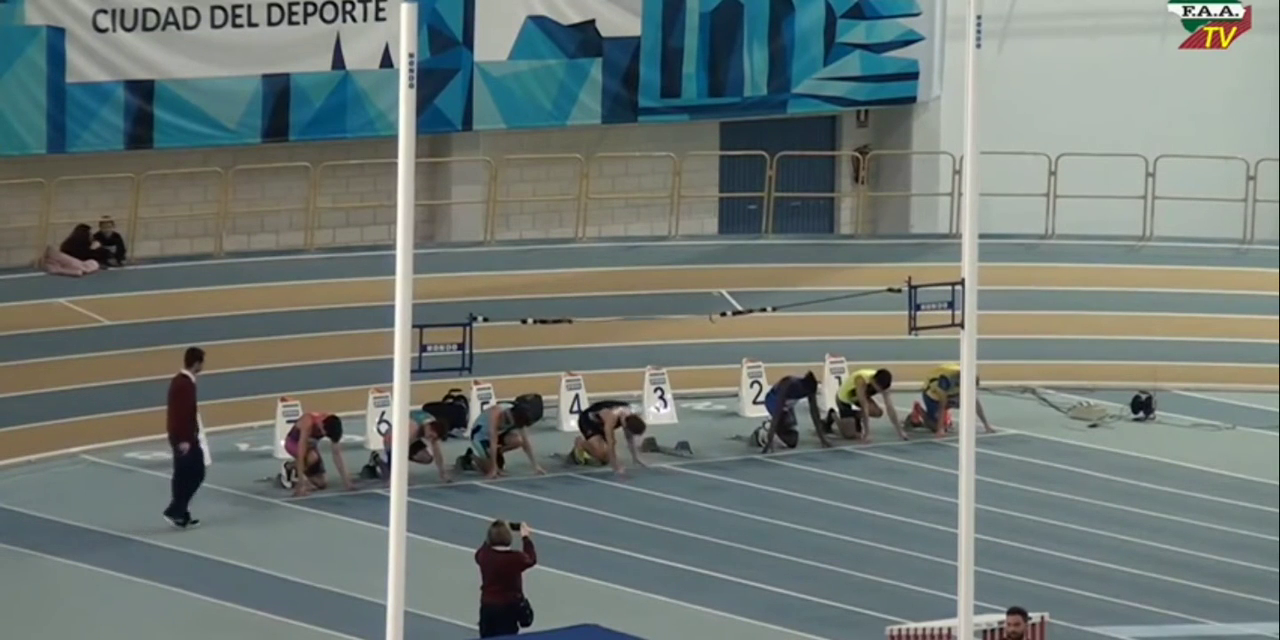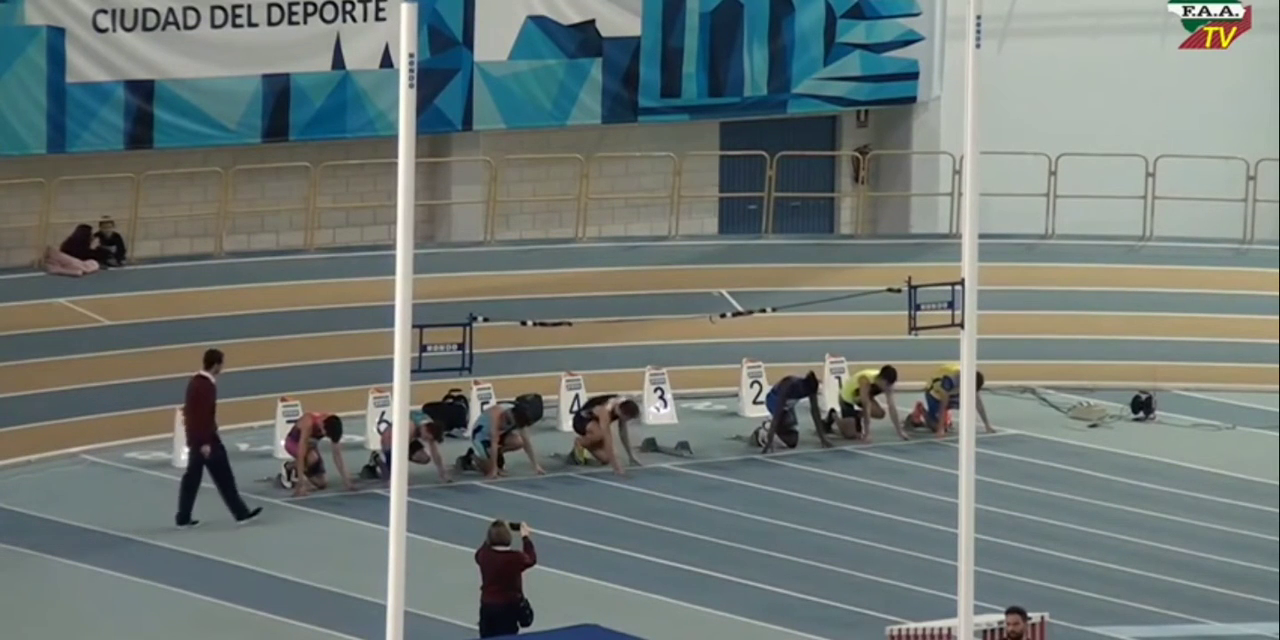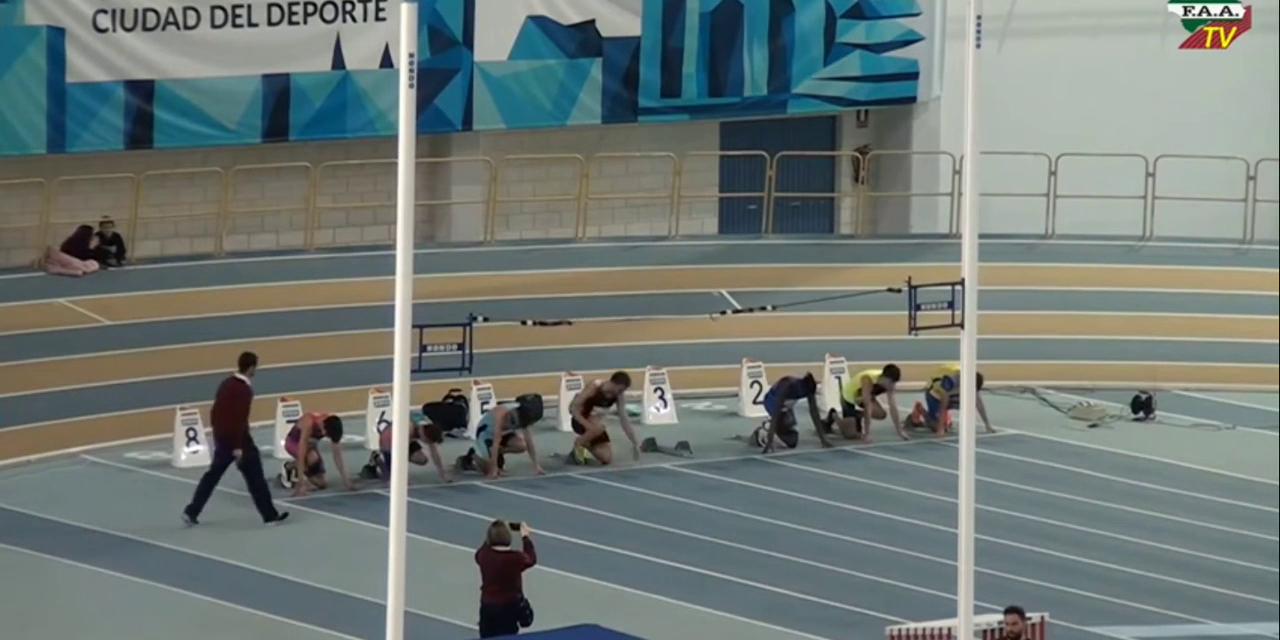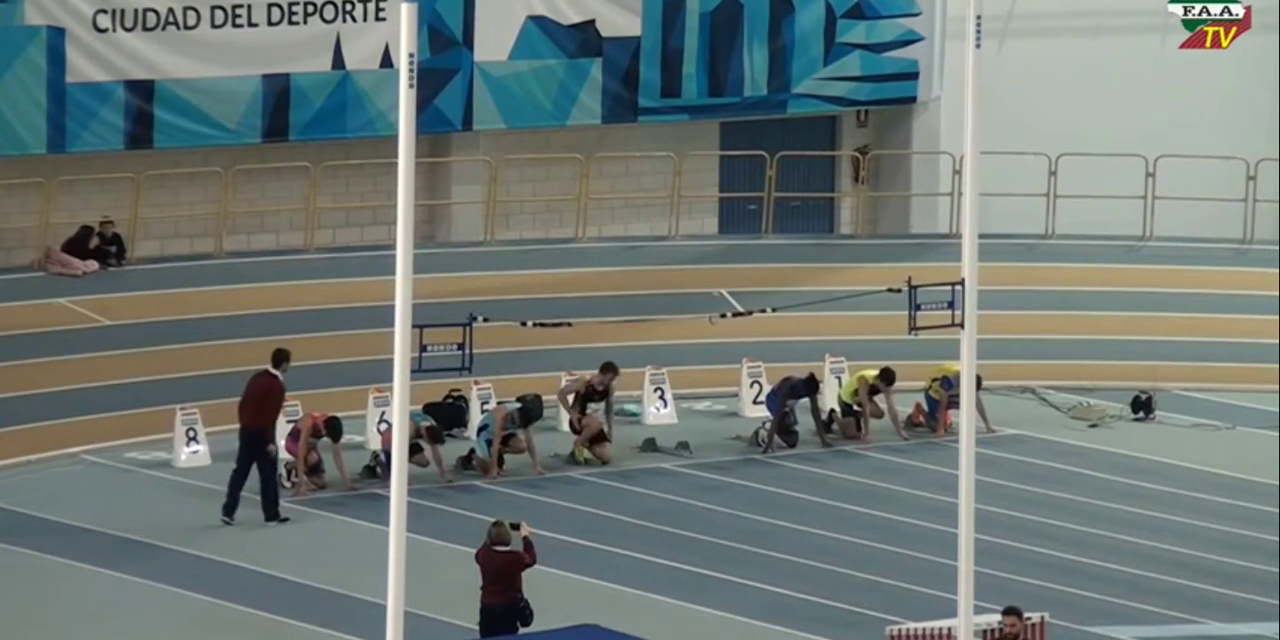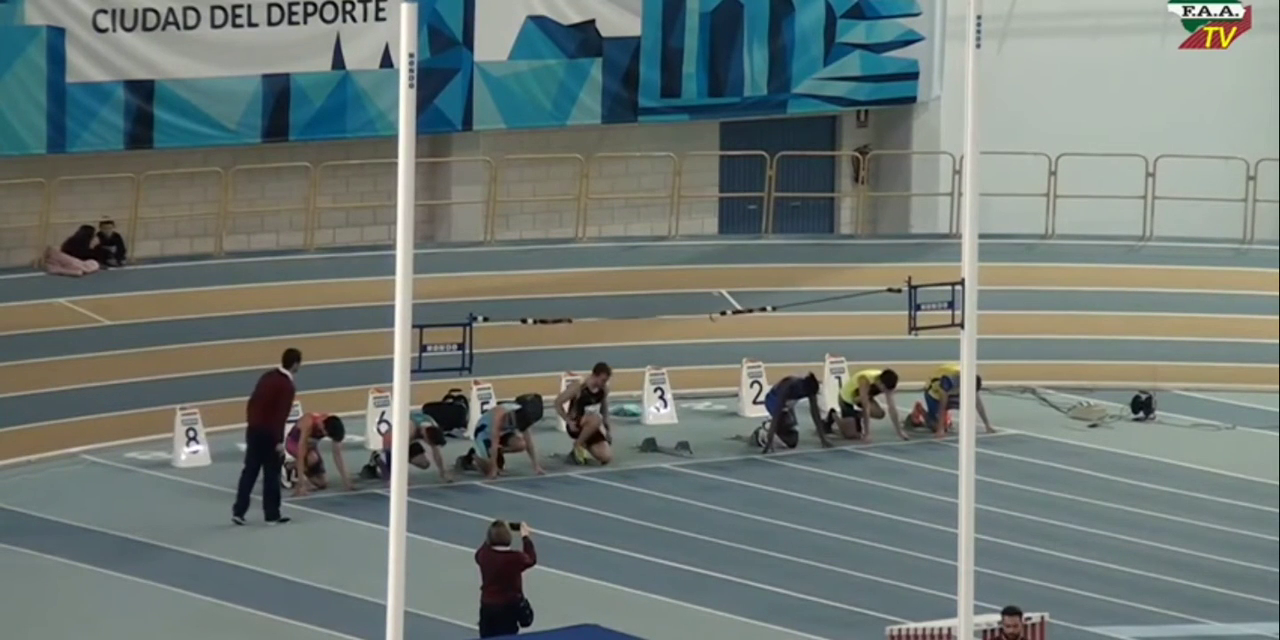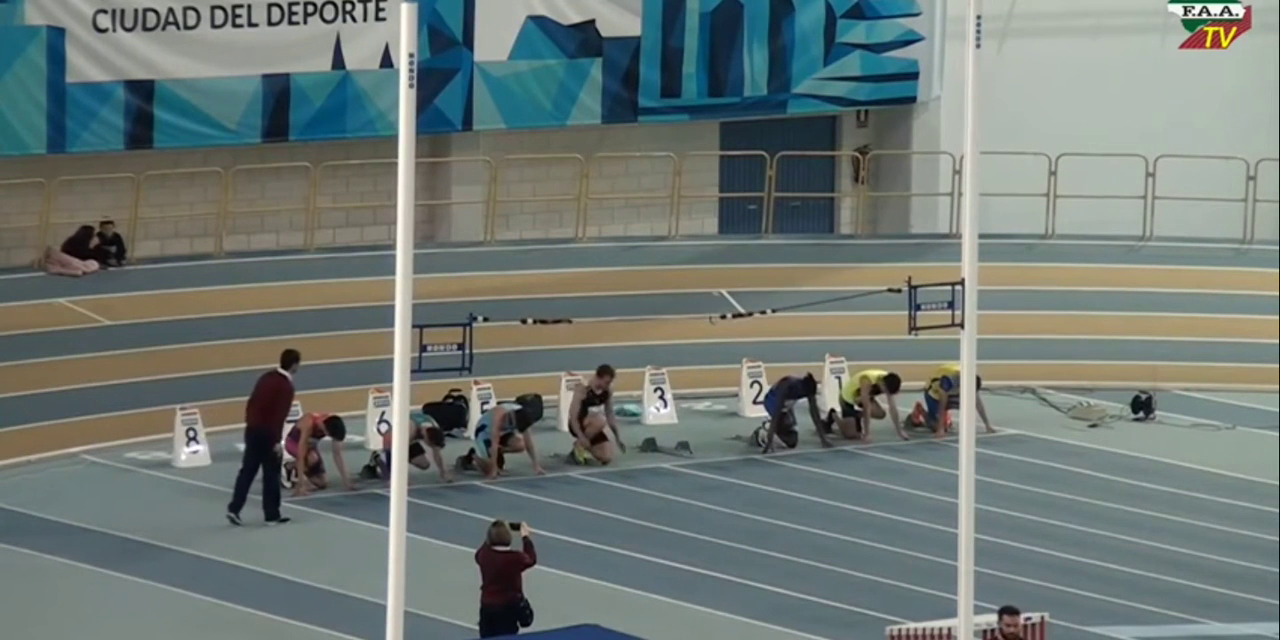
dt=0.3s
person 1, frame 1
left shoulder: (179, 380)
right shoulder: (185, 384)
right elbow: (182, 413)
right wrist: (184, 439)
left hip: (180, 435)
right hip: (184, 437)
left knee: (182, 476)
right knee: (195, 474)
left ankle: (180, 516)
right ankle: (174, 512)
person 1, frame 2
left shoulder: (195, 382)
right shoulder: (207, 386)
right elbow: (204, 416)
right wrist: (205, 442)
left hip: (194, 436)
right hip: (206, 438)
left knee: (192, 477)
right knee: (224, 476)
left ankle: (183, 518)
right ankle: (242, 513)
person 1, frame 3
left shoulder: (226, 384)
right shoulder: (244, 389)
left elbow: (215, 411)
right elbow: (240, 420)
left wrist: (217, 433)
right wrist: (239, 446)
left hip: (222, 437)
right hip: (239, 439)
left knee: (213, 475)
right knee: (255, 477)
left ankle: (191, 512)
right ankle: (270, 515)
person 1, frame 4
left shoulder: (257, 377)
right shoulder: (277, 386)
left elbow: (242, 403)
right elbow: (271, 415)
right wrist: (270, 441)
left hip: (246, 431)
right hip: (261, 434)
left knee: (240, 471)
right knee: (268, 475)
left ankle: (228, 511)
right ankle: (272, 515)
person 1, frame 5
left shoulder: (267, 377)
right shoulder: (287, 385)
left elbow: (252, 402)
right elbow: (281, 414)
right wrist: (279, 440)
left hip: (254, 430)
right hip: (269, 434)
left knee: (249, 471)
right knee: (272, 474)
left ankle: (239, 511)
right ankle: (272, 515)
person 1, frame 6
left shoulder: (266, 377)
right shoulder: (286, 386)
left elbow: (251, 403)
right elbow: (280, 415)
right wrist: (277, 441)
left hip: (252, 430)
right hip: (267, 433)
left knee: (247, 471)
right knee: (271, 474)
left ankle: (234, 508)
right ankle: (272, 515)
